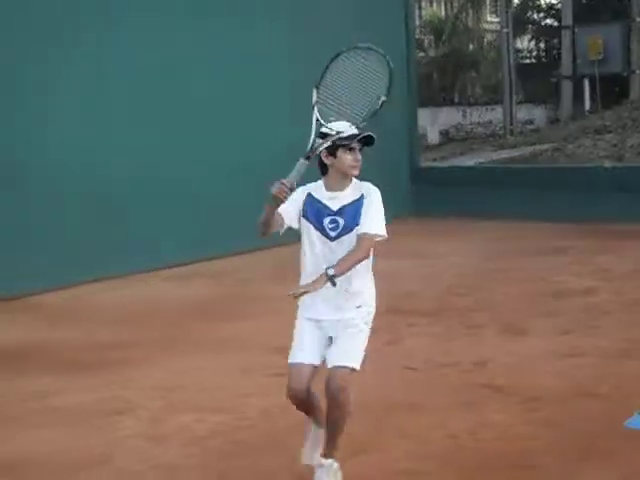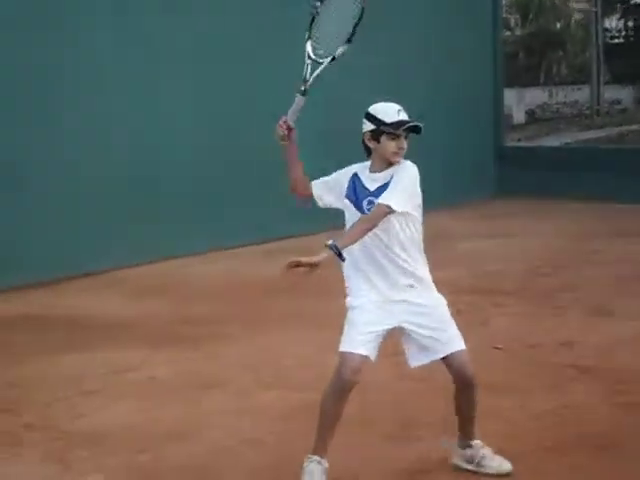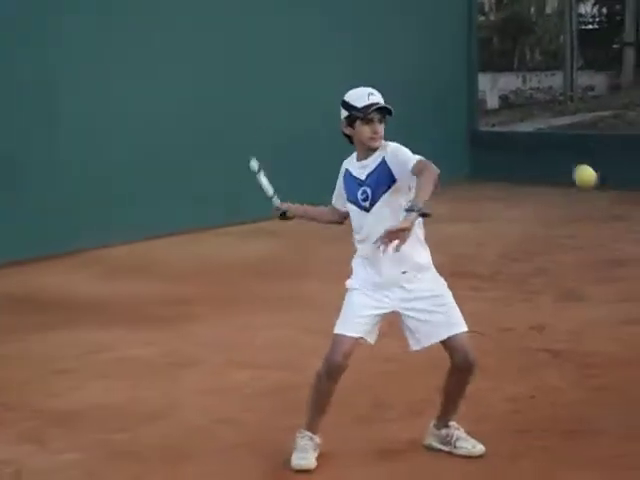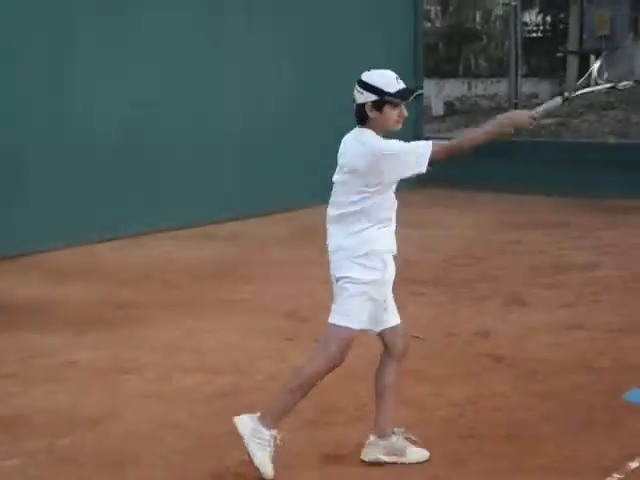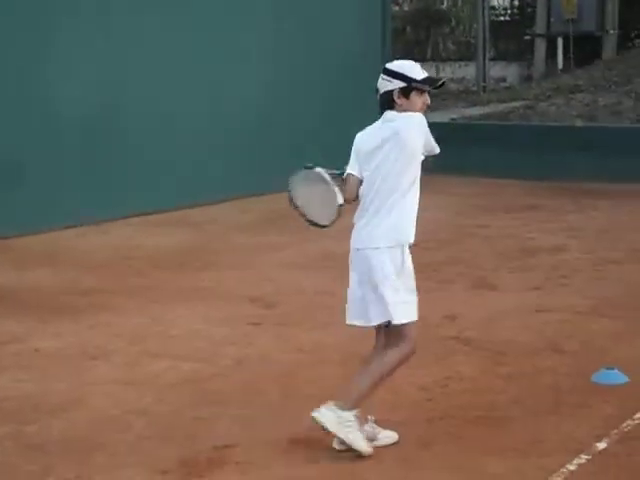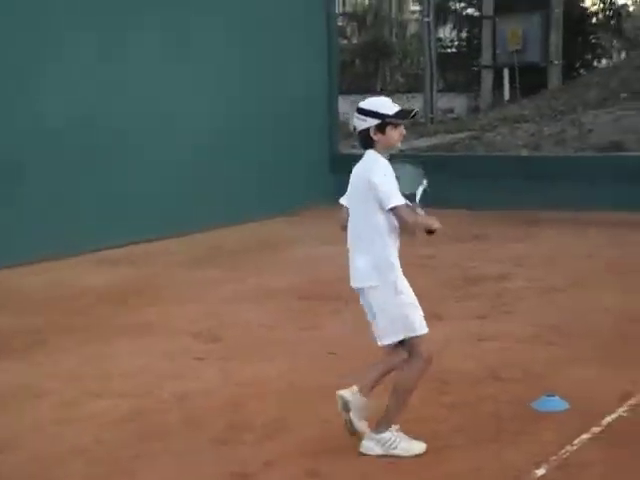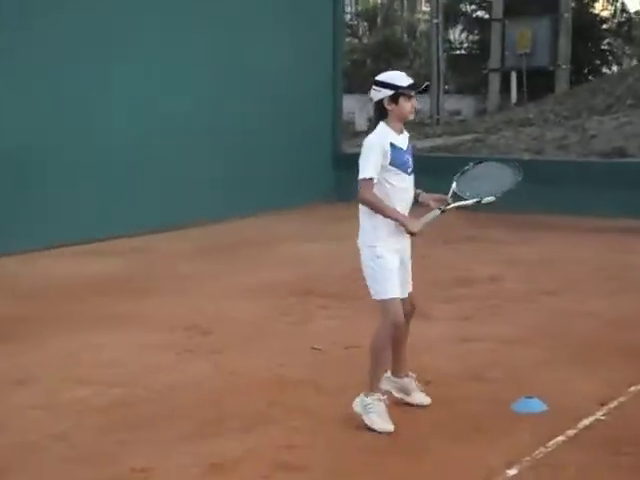
dt=0.4s
person 1, frame 1
left shoulder: (369, 194)
right shoulder: (305, 197)
left elbow: (365, 248)
right elbow: (267, 229)
left wrist: (327, 278)
right wrist: (274, 203)
left hip: (353, 308)
right hip: (314, 310)
left knee: (337, 386)
right knee: (297, 389)
right ankle: (320, 424)
person 1, frame 2
left shoulder: (406, 172)
right shoulder: (350, 177)
left elbow: (374, 218)
right elbow: (303, 191)
left wrist: (329, 252)
right wrist: (291, 148)
left hip: (417, 293)
right hip: (369, 296)
left knee: (464, 374)
right knee: (345, 377)
left ankle: (467, 447)
person 1, frame 3
left shoulder: (395, 155)
right shoulder: (348, 172)
left elbow: (428, 172)
left wrist: (411, 214)
right wrist: (294, 210)
left hip: (418, 276)
right hip: (371, 280)
left knee: (464, 357)
right knee: (335, 361)
left ankle: (442, 429)
right ankle: (309, 435)
person 1, frame 4
left shoulder: (354, 141)
right shoulder: (381, 150)
right elbow: (445, 149)
right wrist: (504, 121)
left hip: (368, 259)
right hip: (363, 264)
left knee: (396, 347)
right knee: (333, 352)
left ankle: (383, 438)
right ankle: (264, 425)
person 1, frame 5
left shoulder: (365, 135)
right shoulder: (413, 123)
left elbow: (350, 193)
right elbow: (429, 153)
left hip: (364, 244)
right hip: (388, 245)
left knee: (386, 340)
right knee: (405, 342)
left ankle: (358, 425)
right ankle: (340, 410)
person 1, frame 6
left shoulder: (362, 168)
right shoulder: (379, 169)
left elbow: (346, 221)
right elbow: (406, 219)
right wrist: (428, 223)
left hip: (370, 272)
right hip: (382, 275)
left knee: (402, 351)
right knee: (420, 356)
left ankle: (356, 395)
right ankle: (381, 433)
person 1, frame 7
left shoulder: (402, 139)
right shoulder: (376, 141)
right elbow: (365, 193)
left wrist: (422, 197)
right wrist: (403, 220)
left hip: (398, 240)
right hip: (378, 242)
left knee: (406, 311)
right knee: (393, 317)
left ankle: (398, 377)
right ankle: (371, 395)
